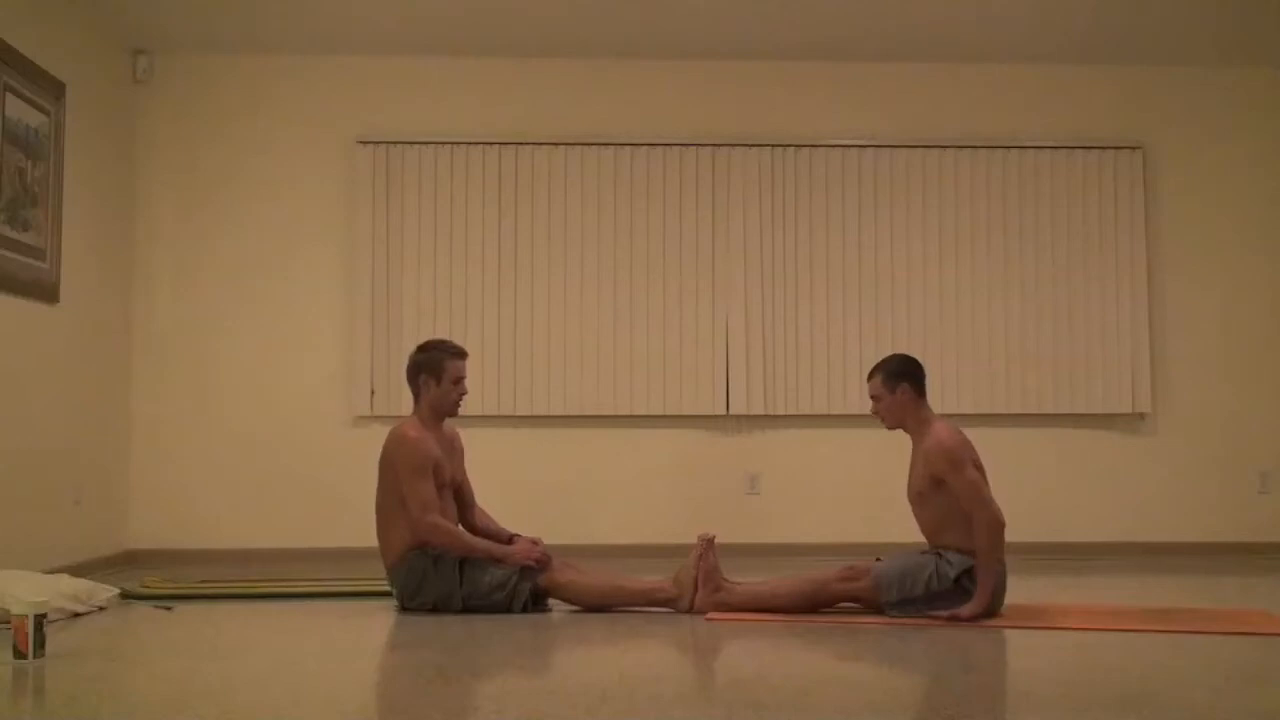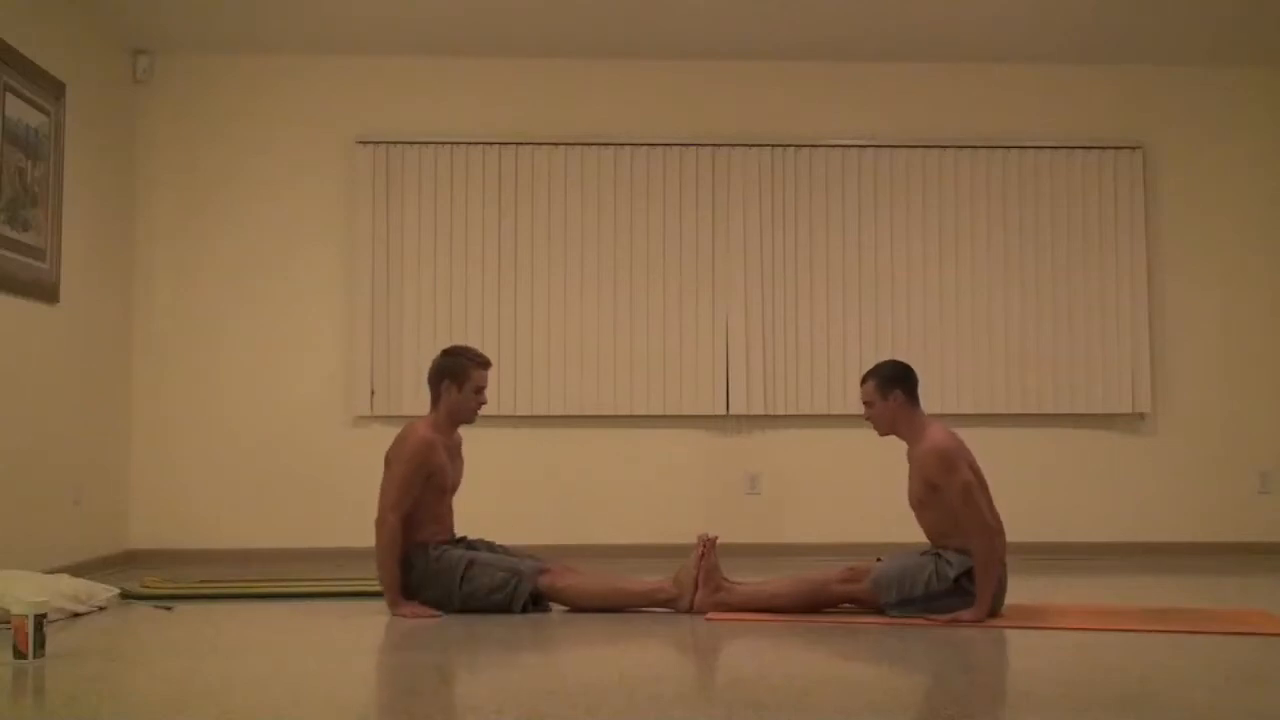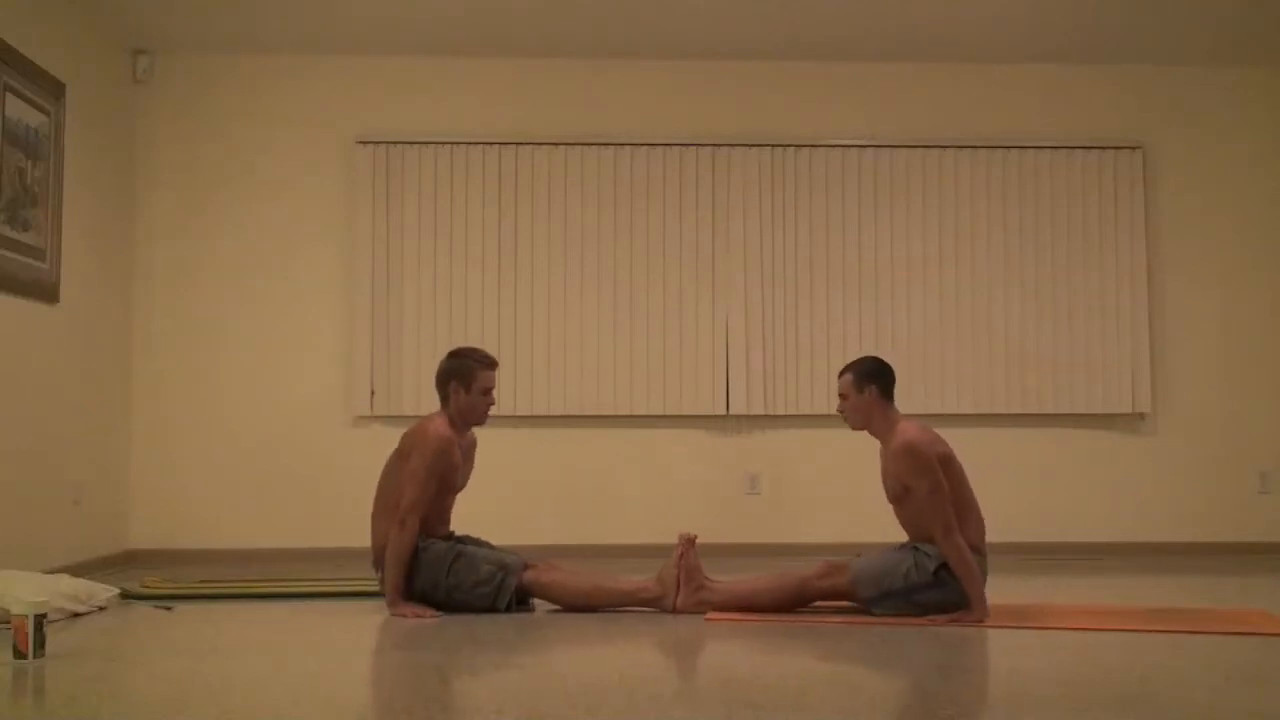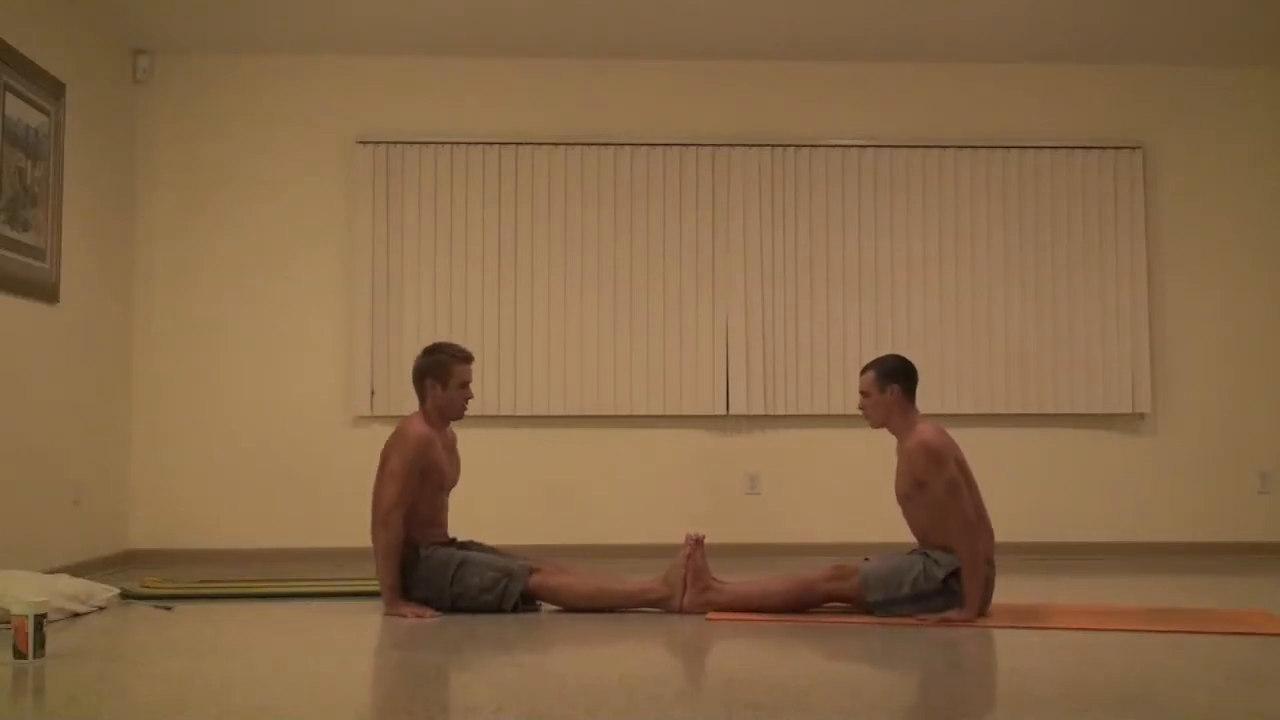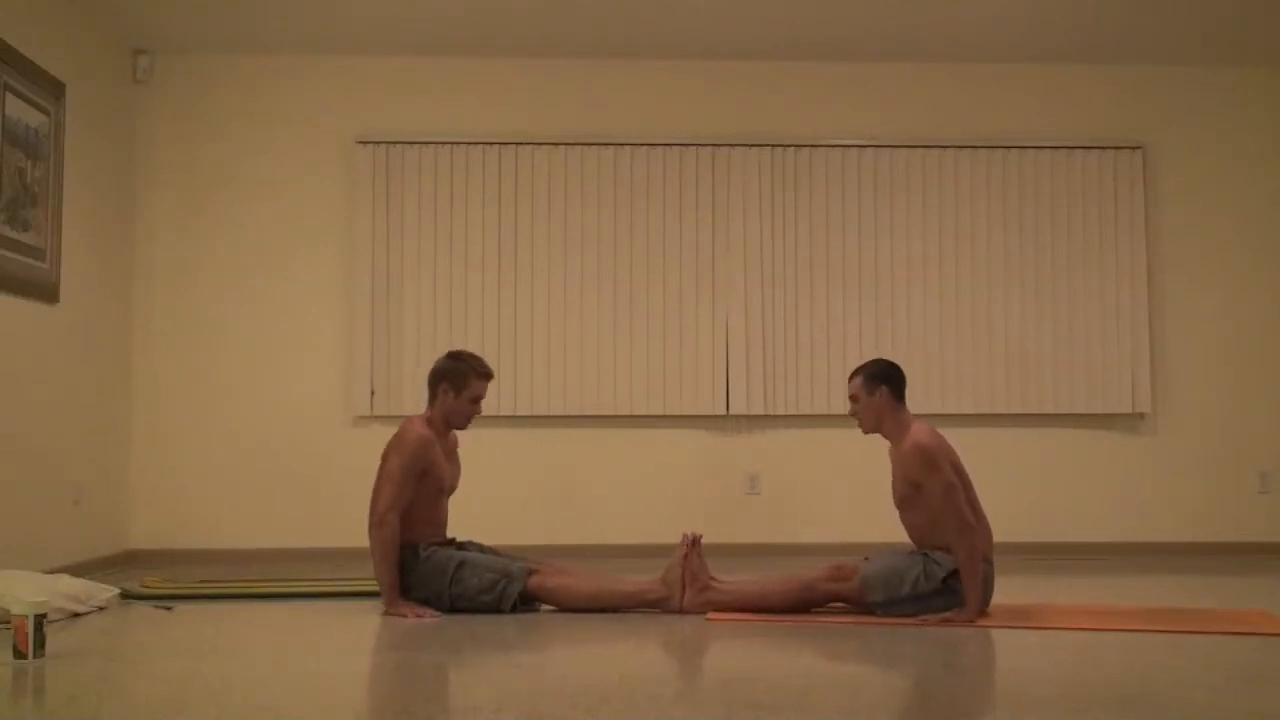
dt=1s
person 1, frame 1
left shoulder: (449, 438)
right shoulder: (410, 441)
left elbow: (470, 512)
right elbow: (429, 525)
left wrist: (512, 540)
right wrist: (504, 552)
left hip: (442, 559)
right hip: (420, 571)
left knee: (548, 564)
right knee: (545, 573)
left ankle: (668, 590)
right ankle: (672, 593)
person 1, frame 2
left shoulder: (451, 440)
right shoulder: (420, 442)
right elbow: (388, 521)
right wrist: (396, 599)
left hip: (447, 551)
right hip: (423, 565)
left knee: (551, 569)
right knee: (544, 578)
left ankle: (667, 590)
right ankle: (671, 593)
person 1, frame 3
left shoulder: (466, 440)
right shoulder: (437, 437)
right elbow: (406, 519)
right wrist: (395, 598)
left hip: (435, 549)
right hip: (413, 562)
left knee: (539, 568)
right knee: (529, 575)
left ankle: (652, 590)
right ankle: (655, 592)
person 1, frame 4
left shoulder: (445, 436)
right shoulder: (416, 437)
right elbow: (387, 517)
right wrist: (392, 599)
left hip: (439, 554)
right hip: (416, 566)
left knee: (542, 568)
right knee: (533, 578)
left ankle: (658, 591)
right ankle: (661, 593)
person 1, frame 5
left shoulder: (448, 439)
right shoulder: (417, 439)
right elbow: (382, 518)
right wrist: (392, 598)
left hip: (438, 554)
right hip: (415, 565)
left knee: (541, 570)
right knee: (531, 579)
left ankle: (655, 590)
right ankle: (659, 594)
person 2, frame 1
left shoulder: (940, 445)
right shoulder: (926, 442)
left elbow: (991, 520)
left wrist: (980, 601)
left hip: (966, 576)
right hip: (952, 566)
left knee: (848, 581)
right knee: (852, 575)
left ankle: (724, 597)
right ankle: (728, 592)
person 2, frame 2
left shoulder: (935, 449)
right shoulder: (919, 448)
left elbow: (984, 528)
left wrist: (981, 606)
left hip: (966, 576)
right hip: (952, 566)
left knee: (847, 583)
right knee: (850, 577)
left ankle: (726, 596)
right ankle: (729, 591)
person 2, frame 3
left shoulder: (906, 446)
right shoulder: (894, 443)
left elbow: (946, 530)
left wrist: (977, 606)
left hip: (947, 571)
right hip: (935, 562)
left knee: (826, 577)
right knee: (829, 575)
left ankle: (706, 596)
right ankle: (710, 590)
person 2, frame 4
left shoulder: (923, 445)
right shoulder: (911, 444)
left elbow: (966, 525)
left wrist: (970, 607)
left hip: (953, 577)
right hip: (941, 566)
left knee: (835, 581)
right knee: (836, 577)
left ankle: (712, 597)
right ankle: (717, 592)
person 2, frame 5
left shoulder: (917, 447)
right shoulder: (902, 446)
left elbow: (963, 525)
left wrist: (971, 606)
left hip: (953, 576)
right hip: (940, 566)
left knee: (835, 580)
right knee: (837, 575)
left ankle: (710, 596)
right ankle: (715, 590)
